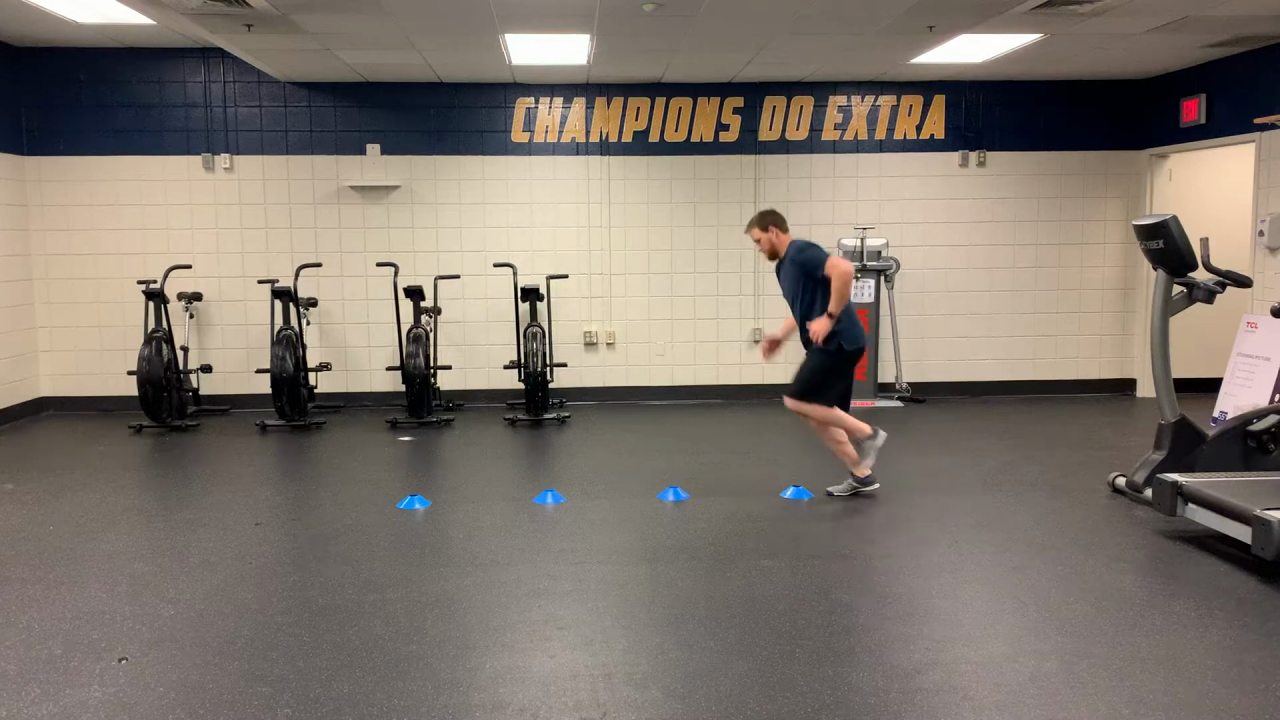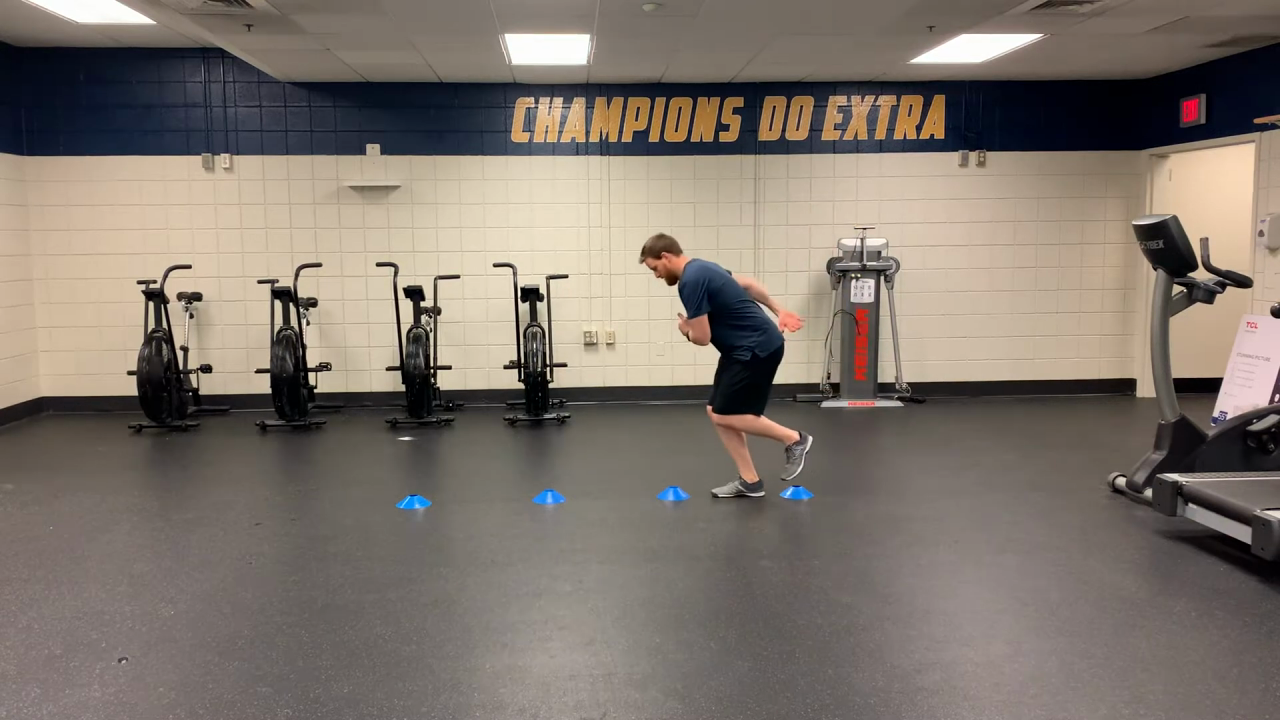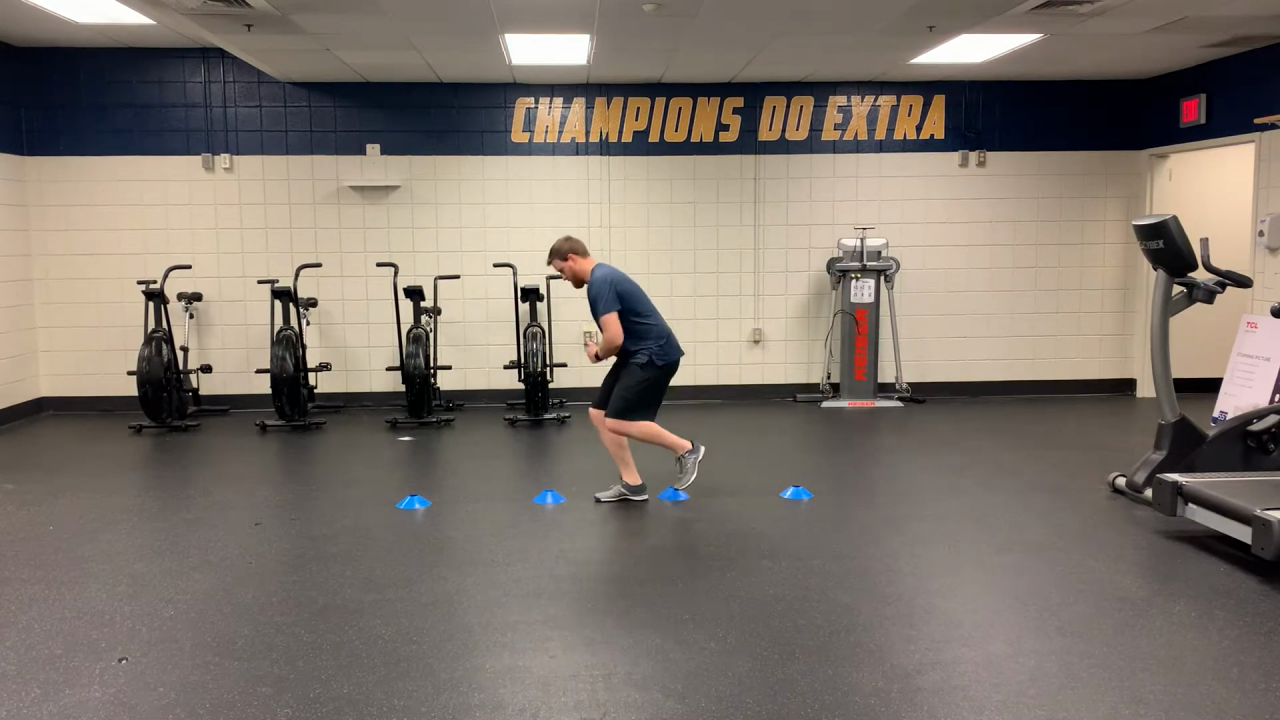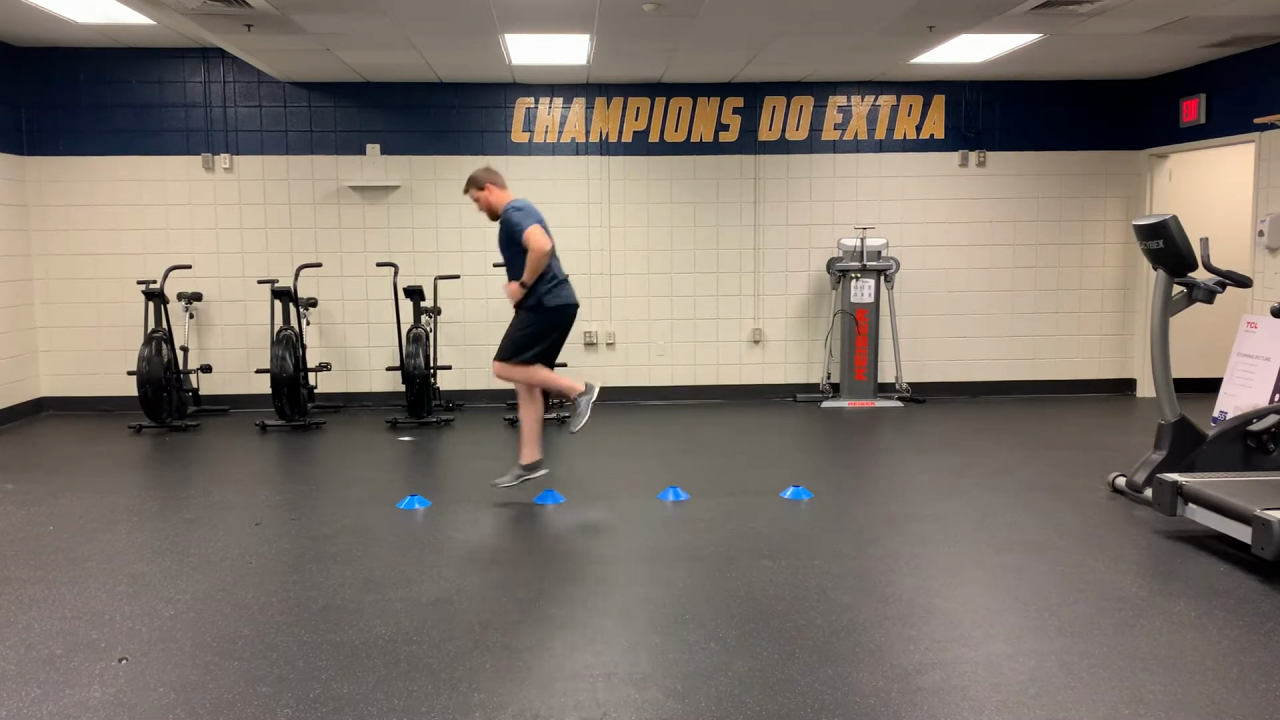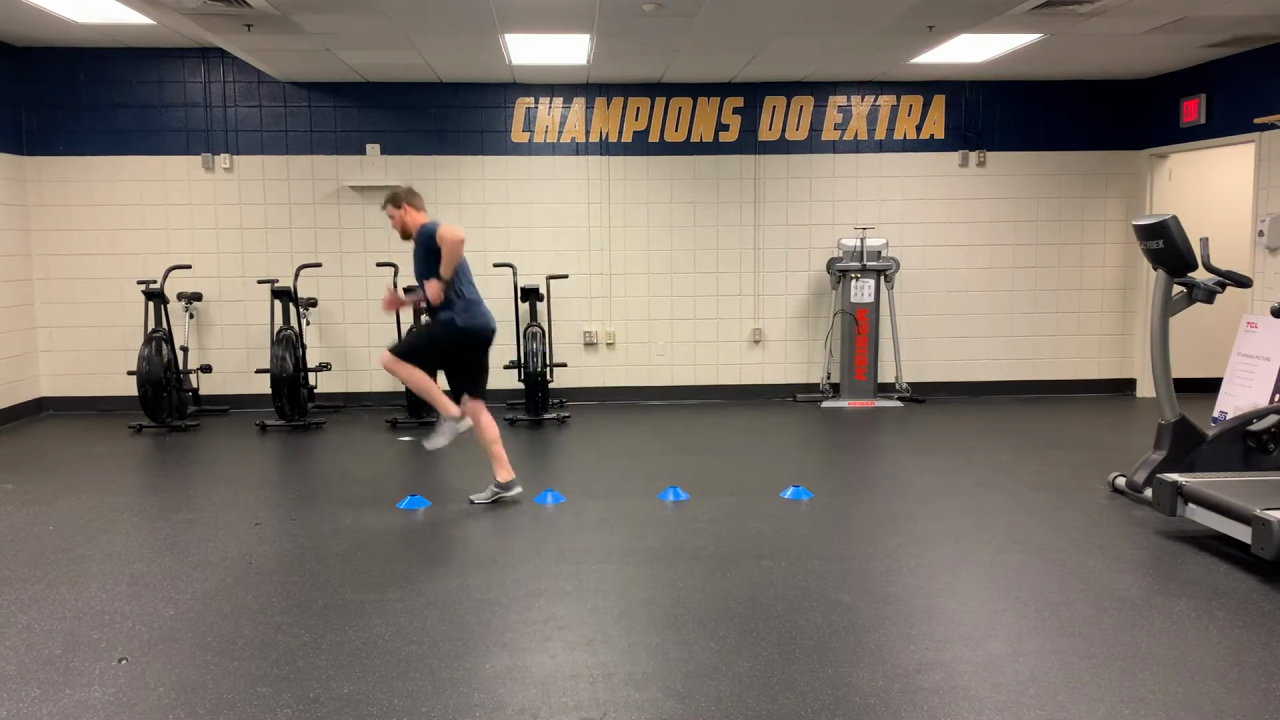
dt=1s
person 1, frame 1
left shoulder: (801, 253)
right shoulder: (785, 265)
left elbow: (844, 270)
left wrist: (830, 318)
right wrist: (780, 336)
left hip: (839, 342)
right hip: (827, 344)
left knee: (797, 401)
right knee: (817, 414)
left ankle: (864, 433)
right ankle: (862, 475)
person 1, frame 2
left shoulder: (691, 281)
right shoulder: (700, 270)
left elbow: (702, 337)
right elbow: (747, 284)
left wrist: (686, 330)
right wrist: (777, 311)
left hip: (756, 349)
right hip: (745, 347)
left knee: (725, 416)
right knee: (716, 413)
left ankle: (794, 439)
right ankle: (749, 481)
person 1, frame 3
left shoulder: (600, 283)
right shoulder: (603, 277)
left elbow: (615, 338)
left wrist: (598, 353)
right wrist: (603, 351)
left hip: (654, 355)
right hip: (641, 354)
left knee: (617, 422)
right knee: (599, 414)
left ankle: (686, 449)
right ankle: (633, 484)
person 1, frame 4
left shoulder: (513, 214)
right shoulder: (518, 213)
left elbow: (543, 246)
right elbow: (542, 251)
left wrist: (522, 285)
left hip: (547, 304)
right hip: (551, 304)
left knee: (505, 368)
right knee: (526, 379)
left ankle: (579, 389)
right ankle: (530, 462)
person 1, frame 5
left shoulder: (428, 232)
right shoulder: (430, 239)
left elbow: (457, 236)
left wrist: (441, 282)
right wrist: (406, 300)
left hip: (459, 323)
right hip: (476, 326)
left knee: (393, 360)
right knee: (472, 405)
left ankle: (452, 414)
right ankle: (504, 478)
